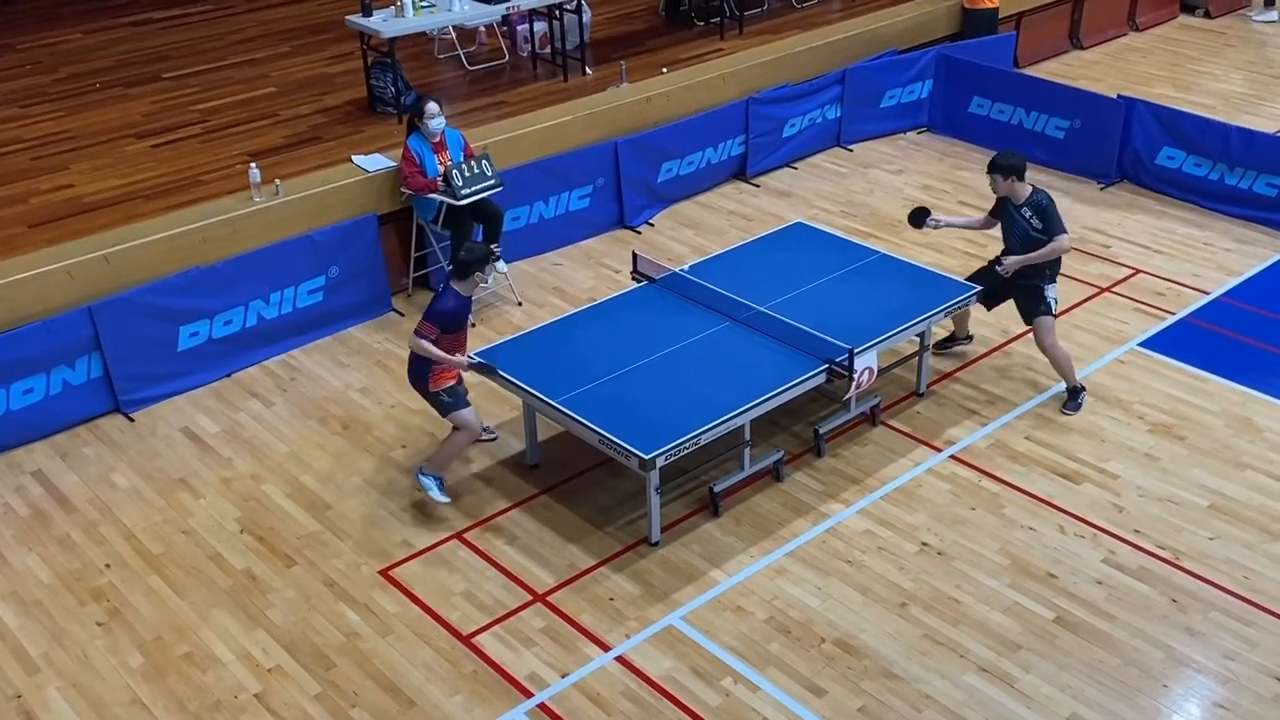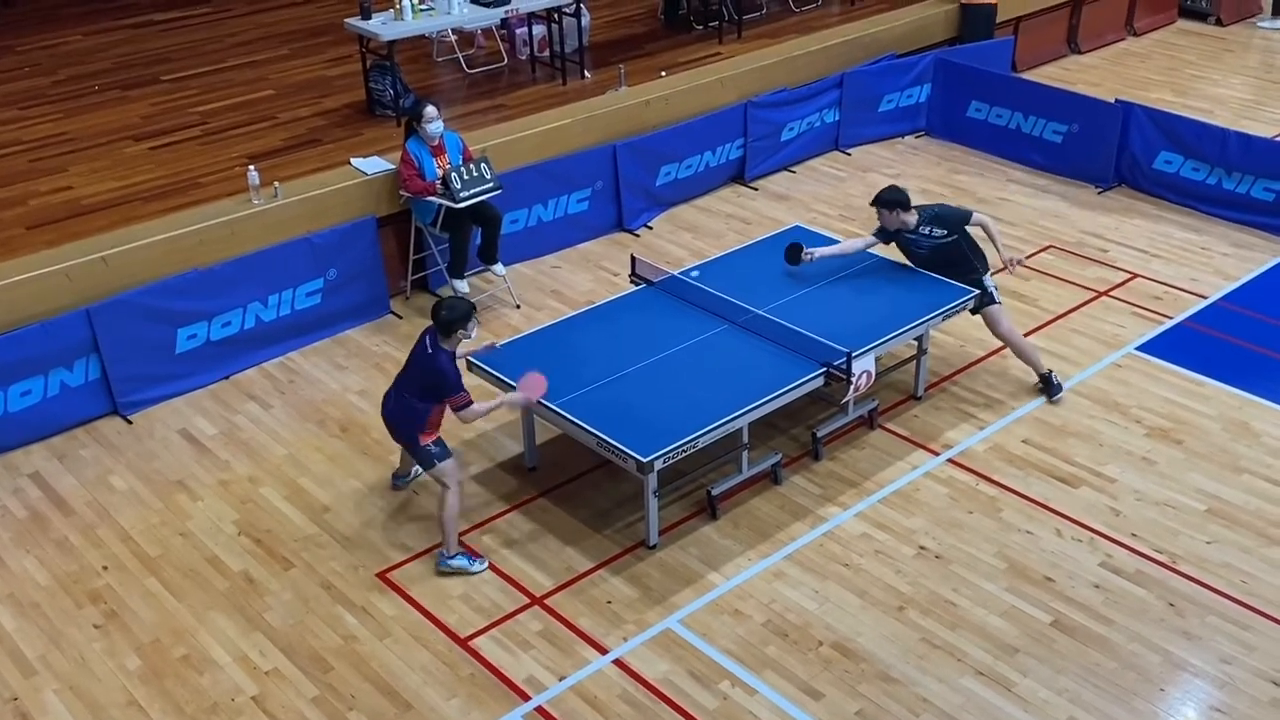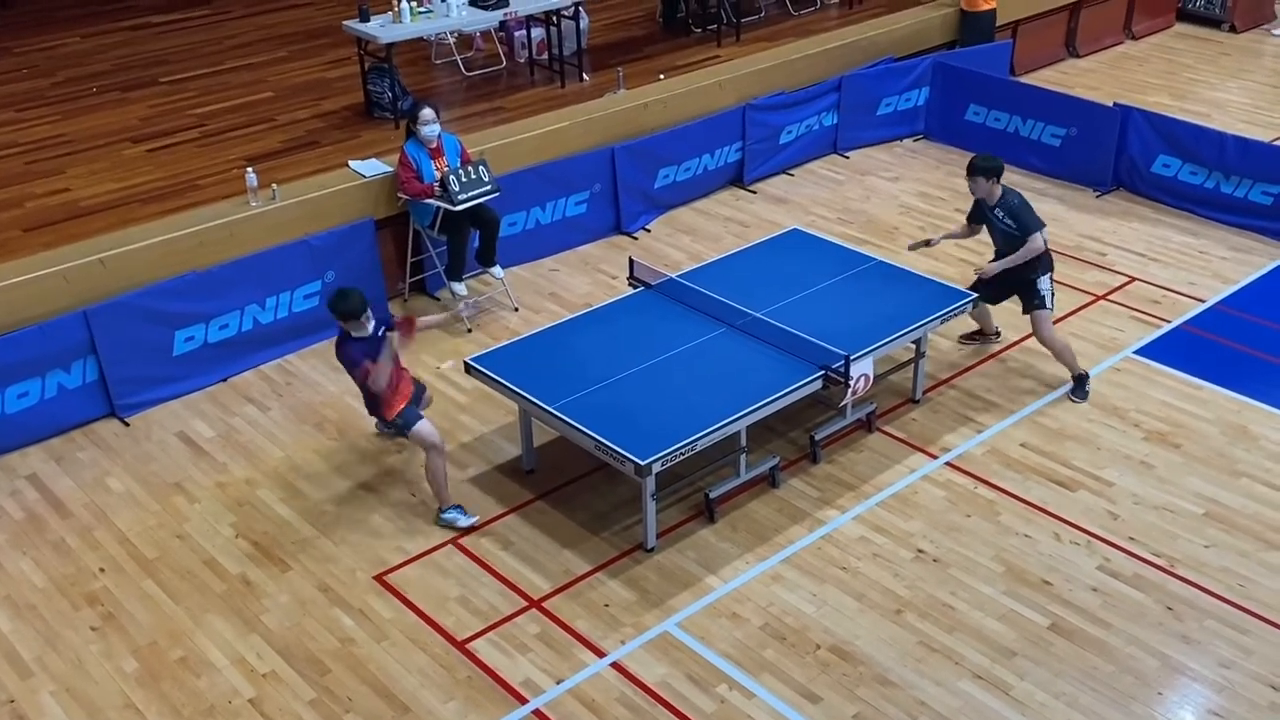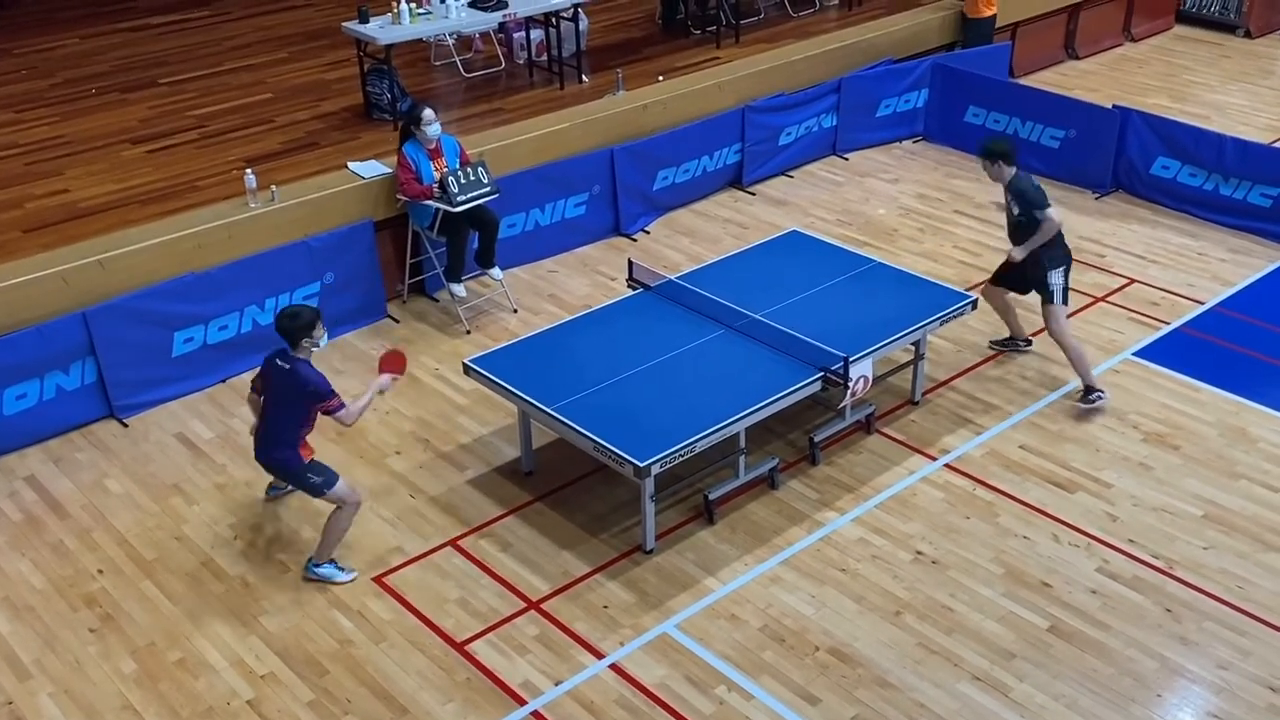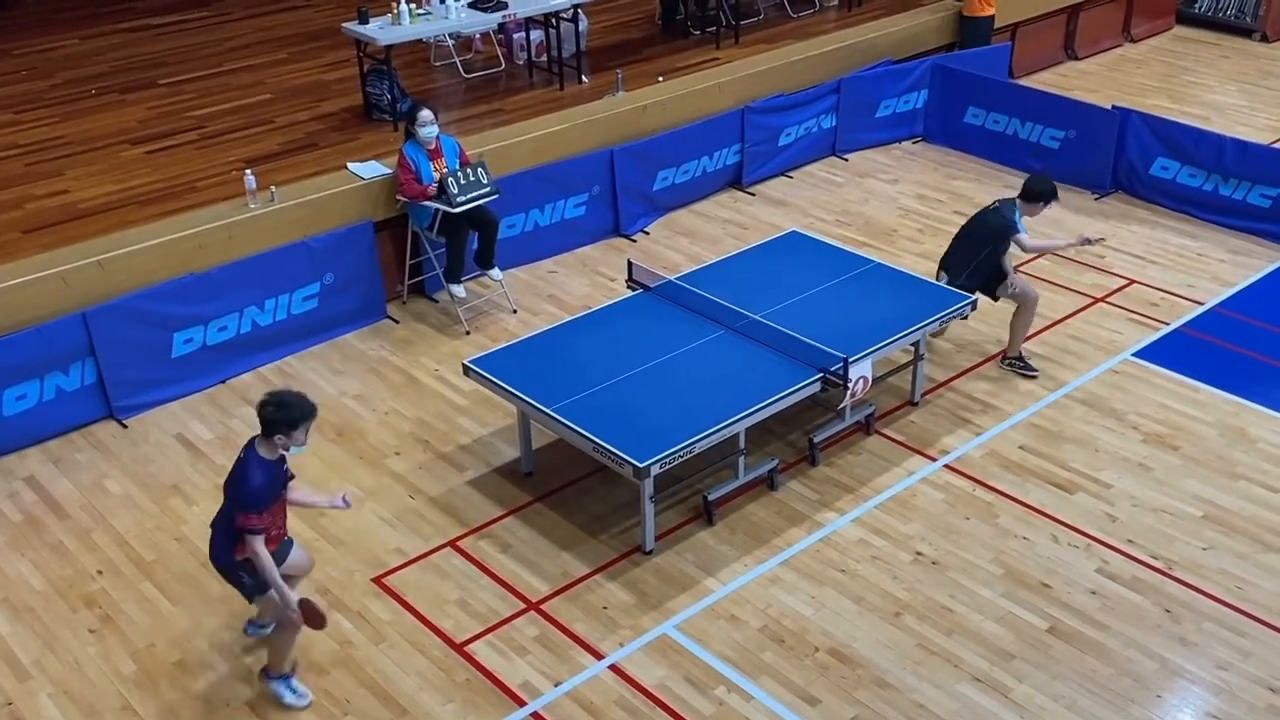
dt=0.5s
person 1, frame 1
left shoulder: (456, 279)
right shoulder: (448, 306)
right elbow: (417, 342)
left wrist: (484, 258)
right wrist: (453, 360)
left hip: (442, 366)
right hip: (433, 375)
left knee: (461, 394)
right knee: (471, 426)
left ankle: (466, 431)
right ankle: (430, 472)
person 1, frame 2
left shoulder: (432, 334)
right shoulder: (446, 370)
right elbow: (467, 414)
left wrist: (470, 348)
right wrist: (506, 401)
left hip: (395, 407)
right hip: (408, 427)
right knee: (454, 482)
left ankle: (403, 474)
right ankle: (450, 555)
person 1, frame 3
left shoulder: (376, 322)
right shoulder: (347, 349)
left elbow: (415, 326)
right elbow: (377, 385)
left wrist: (450, 316)
right wrist: (387, 349)
left hip: (403, 384)
right hip: (389, 400)
left knee: (424, 401)
right knee: (434, 442)
left ankle: (389, 424)
right ankle: (447, 509)
person 1, frame 4
left shoulder: (275, 360)
right shoulder: (311, 379)
left elbow: (253, 395)
right elbow: (347, 418)
right wrist: (376, 386)
left hip: (265, 446)
right hip: (286, 458)
right knee: (350, 500)
left ankle: (278, 486)
right ankle: (319, 563)
person 1, frame 5
left shoulder: (269, 452)
right shoulder: (254, 482)
left elbow: (285, 492)
right elbow: (255, 546)
left wrist: (329, 501)
right wrist: (283, 594)
left hip: (266, 539)
right hip: (236, 554)
left knee: (302, 565)
right knee: (292, 617)
left ankle: (262, 622)
right ankle: (277, 674)
person 2, frame 1
left shoulder: (1042, 204)
right shoulder: (1005, 200)
left elbow: (1063, 244)
right elbow: (988, 221)
left wrist: (1021, 261)
right wrist: (946, 221)
left hip: (1037, 279)
right hip: (1005, 266)
left knee: (1046, 342)
left ankle: (1075, 388)
right ankle: (960, 336)
person 2, frame 2
left shoulder: (938, 215)
right shoulder: (891, 230)
left elbow: (982, 220)
right elbow: (861, 243)
left wrist: (1001, 252)
right wrist: (818, 252)
left hip: (971, 274)
right hip: (935, 277)
left knee: (1004, 332)
left ankle: (1045, 376)
person 2, frame 3
left shoulder: (1014, 205)
right shoulder: (982, 202)
left elbow: (1038, 244)
right elbow: (971, 229)
left wrist: (1000, 266)
right wrist: (942, 237)
left hip: (1033, 269)
right hip: (1004, 264)
left knee: (1044, 335)
left ankle: (1079, 375)
right ankle: (989, 332)
person 2, frame 4
left shoulder: (1023, 188)
right shoulder: (1015, 184)
left elbow: (1053, 221)
left wrist: (1024, 249)
left hip: (1051, 262)
right hip: (1032, 259)
left knee: (1055, 328)
right knee: (990, 292)
left ankle: (1092, 387)
right ankle: (1018, 338)
person 2, frame 5
left shoulder: (1011, 210)
right shoulder: (1007, 215)
right elbow: (1028, 246)
left wrist: (1011, 274)
right wrist: (1073, 243)
left hip: (985, 268)
right hip: (957, 271)
left knee: (1030, 296)
right knee: (936, 329)
left ankle: (1012, 356)
person 3, frame 1
left shoulder: (454, 135)
right shoulder: (413, 145)
left elbow: (471, 161)
right elbow: (410, 180)
right wrist: (434, 184)
right hip: (435, 201)
left knee: (495, 213)
right knee: (464, 222)
left ankle: (490, 255)
person 3, frame 2
left shoulder: (453, 138)
right shoulder: (412, 149)
left elbow: (470, 164)
right elbow: (409, 183)
right wrist: (433, 187)
right hip: (433, 204)
left knee: (493, 216)
right knee: (463, 224)
left ankle: (489, 258)
right ankle: (456, 274)
person 3, frame 3
left shoulder: (451, 141)
right shoulder: (410, 151)
right elbow: (407, 185)
right wrist: (431, 189)
right hip: (431, 207)
left knee: (491, 219)
right knee: (461, 227)
left ankle: (487, 260)
right ankle: (454, 276)
person 3, frame 4
left shoulder: (450, 142)
right shoulder: (408, 152)
right elbow: (406, 187)
right wrist: (430, 191)
right hip: (430, 209)
left knee: (491, 220)
right knee: (460, 228)
left ankle: (486, 261)
right ankle: (453, 277)
person 3, frame 5
left shoulder: (450, 143)
right shoulder: (408, 152)
right elbow: (406, 187)
right wrist: (427, 191)
right hip: (429, 209)
left knee: (490, 221)
right knee: (459, 229)
left ankle: (485, 262)
right ankle: (452, 278)
